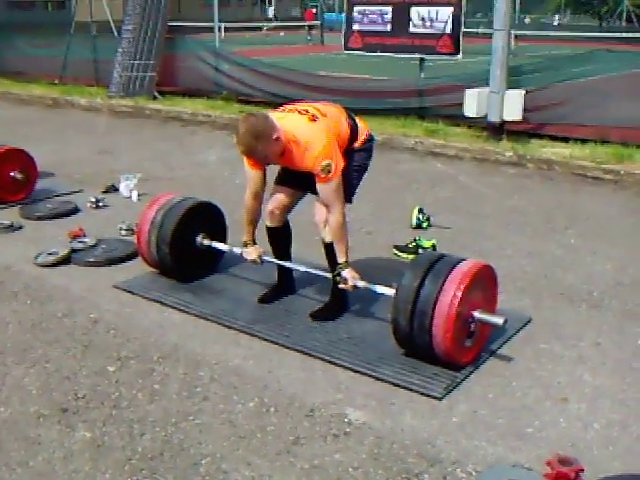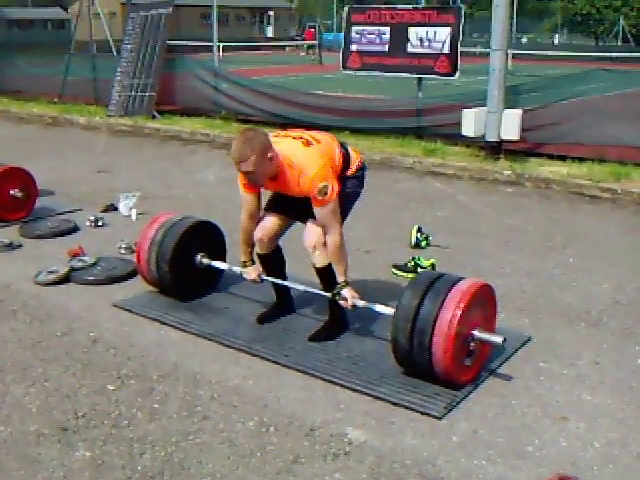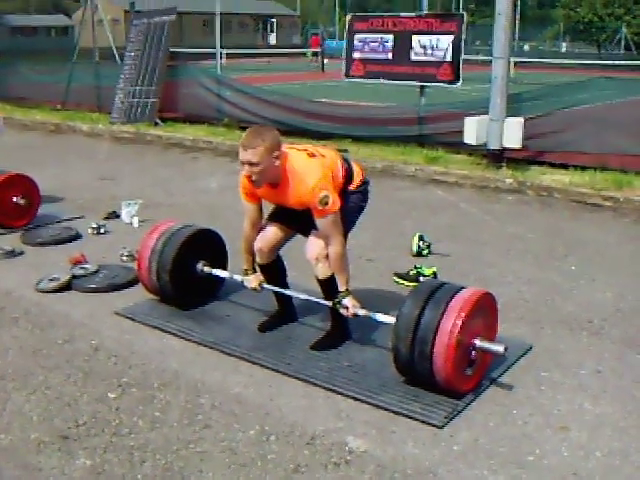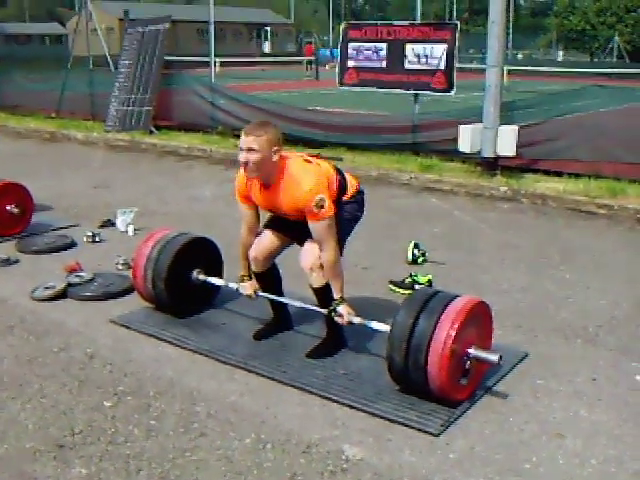
dt=0.4s
person 1, frame 1
left shoulder: (316, 146)
right shoulder: (258, 139)
left elbow: (335, 210)
right elbow: (253, 194)
left wrist: (344, 264)
right wrist: (249, 242)
left hip: (352, 145)
left knee: (323, 217)
right knee: (274, 209)
left ankle: (339, 295)
right ankle: (285, 281)
person 1, frame 2
left shoulder: (310, 170)
right shoulder: (251, 163)
left elbow: (333, 232)
right elbow: (249, 216)
left wrist: (343, 284)
right wrist: (247, 262)
left hip: (345, 174)
left knee: (313, 241)
right knee: (263, 235)
left ankle: (337, 316)
right ankle: (283, 300)
person 1, frame 3
left shoulder: (311, 179)
right shoulder: (249, 177)
left elbow: (335, 242)
right elbow: (252, 225)
left wrist: (344, 293)
right wrist: (249, 270)
left hip: (347, 190)
left knee: (316, 252)
right knee: (263, 246)
left ankle: (340, 326)
right ankle: (286, 309)
person 1, frame 4
left shoulder: (306, 184)
right shoulder: (245, 180)
left elbow: (328, 248)
right elbow: (248, 229)
left wrist: (339, 301)
right wrist: (245, 277)
left hip: (343, 201)
left knee: (310, 262)
right knee: (258, 254)
left ankle: (335, 334)
right ankle: (281, 317)
